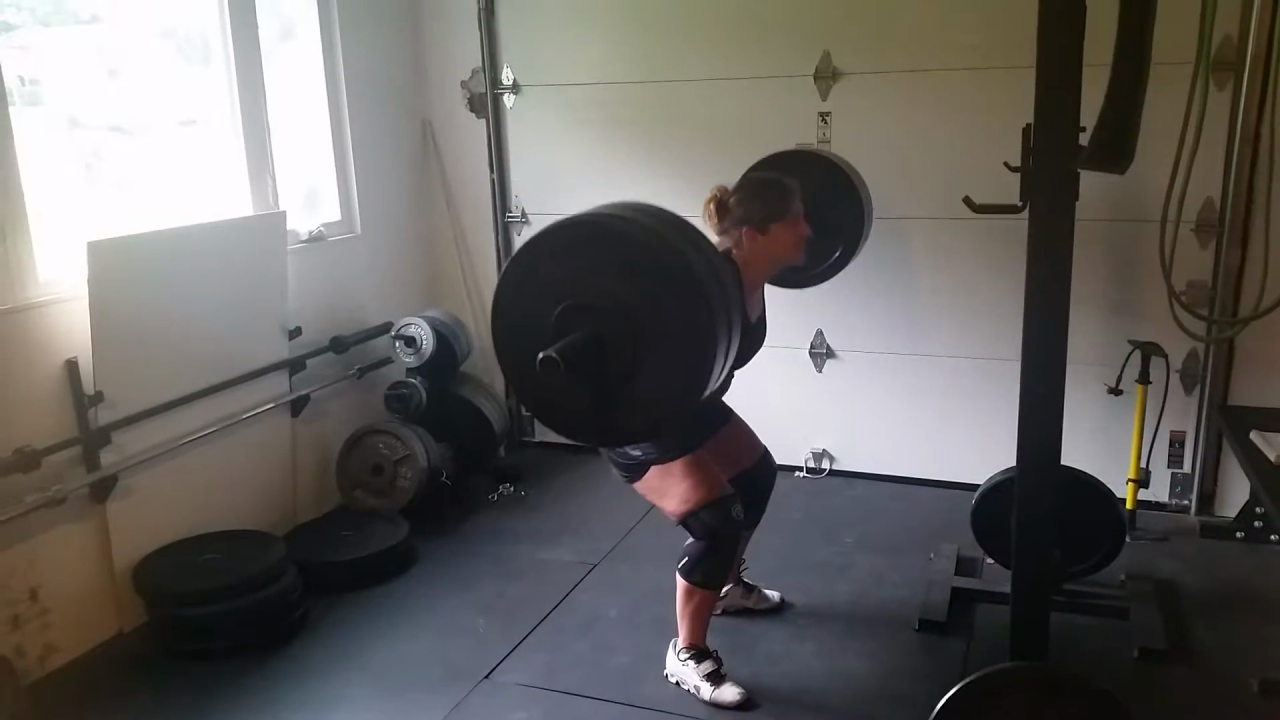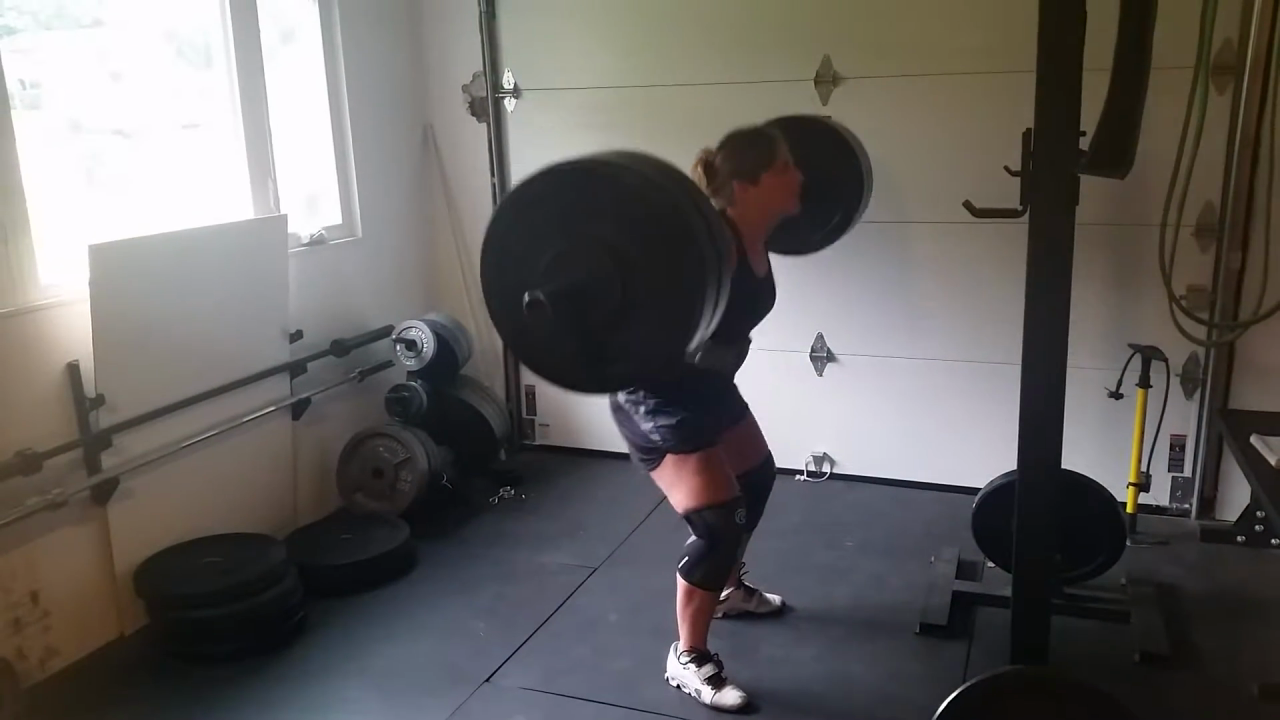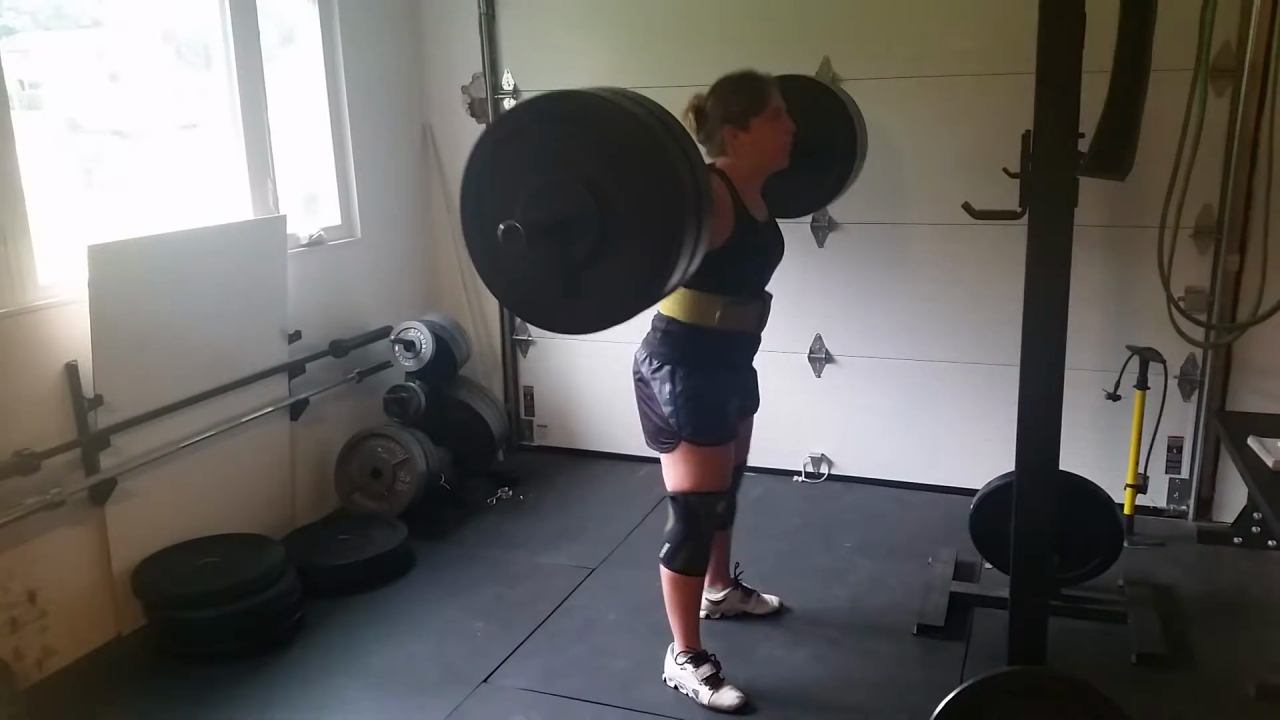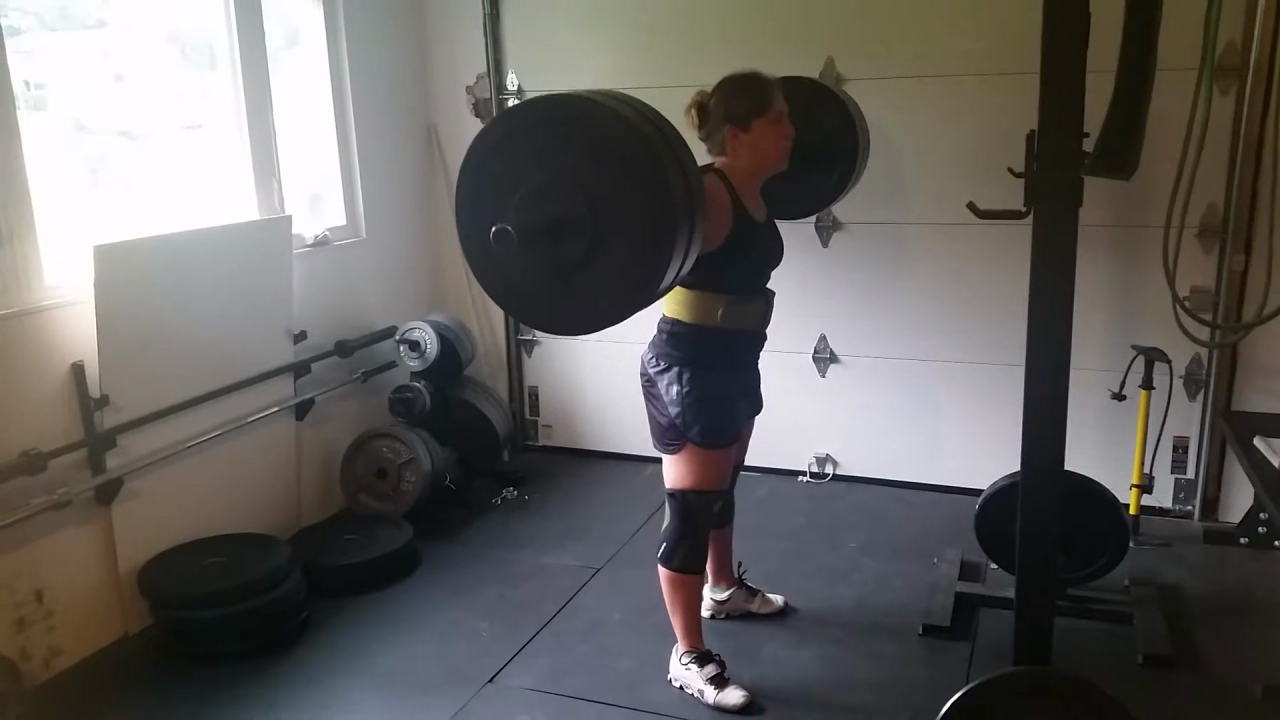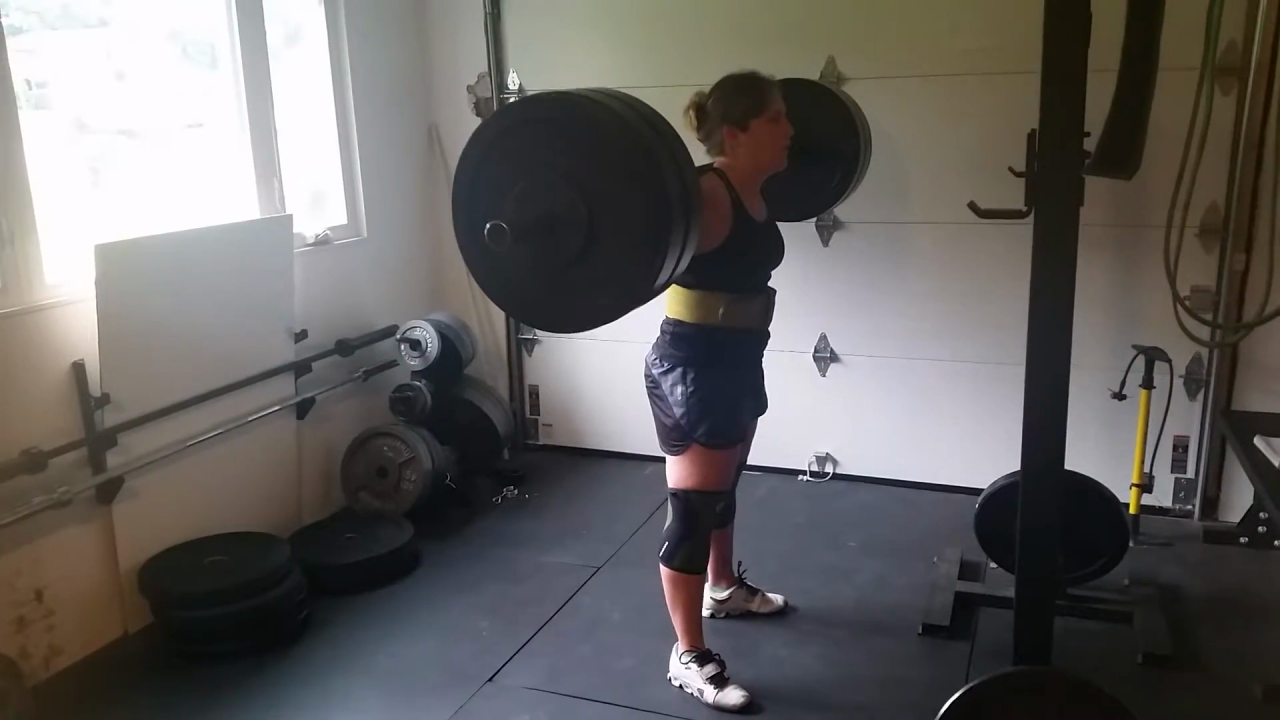
dt=0.3s
person 1, frame 1
left shoulder: (750, 272)
left hip: (690, 404)
left knee: (756, 474)
right knee: (719, 520)
left ankle: (727, 586)
right ankle: (687, 655)
person 1, frame 2
left shoulder: (754, 235)
left hip: (706, 385)
right hip: (658, 396)
left knee: (755, 482)
right knee: (719, 520)
left ankle: (727, 589)
right ankle: (688, 659)
person 1, frame 3
left shoulder: (751, 190)
right shoulder: (708, 196)
left hip: (728, 358)
right hip: (682, 365)
left knee: (725, 486)
right knee: (697, 510)
left ankle: (721, 588)
right ankle: (685, 658)
person 1, frame 4
left shoulder: (750, 191)
right shoulder: (706, 195)
left hip: (734, 358)
right hip: (688, 364)
left knee: (722, 486)
right knee: (691, 506)
left ankle: (724, 588)
right ankle: (689, 658)
person 1, frame 5
left shoulder: (750, 191)
right shoulder: (705, 195)
left hip: (738, 358)
right hip: (693, 364)
left knee: (725, 486)
right knee: (694, 506)
left ankle: (724, 586)
right ankle: (689, 658)
